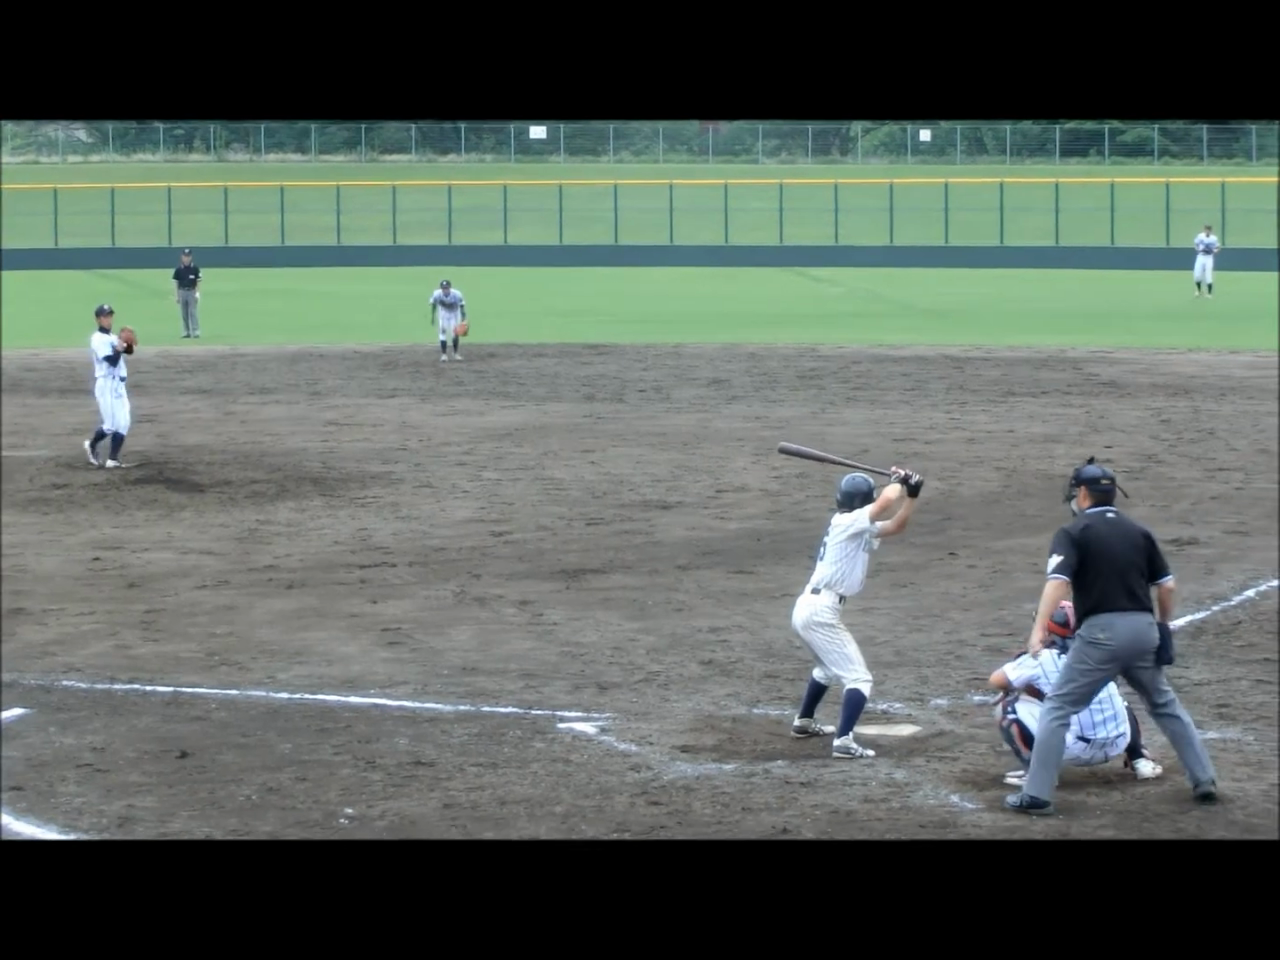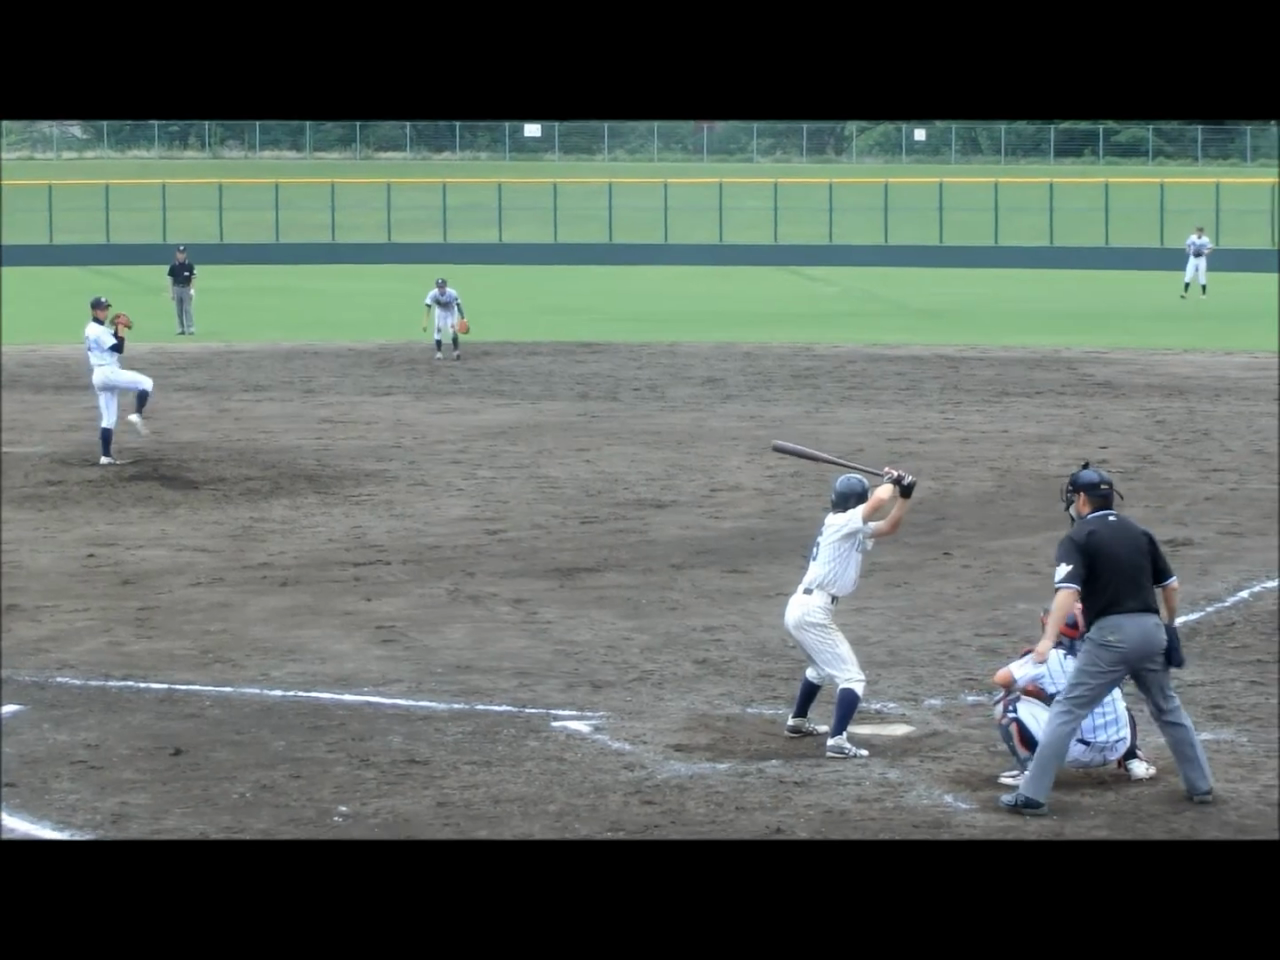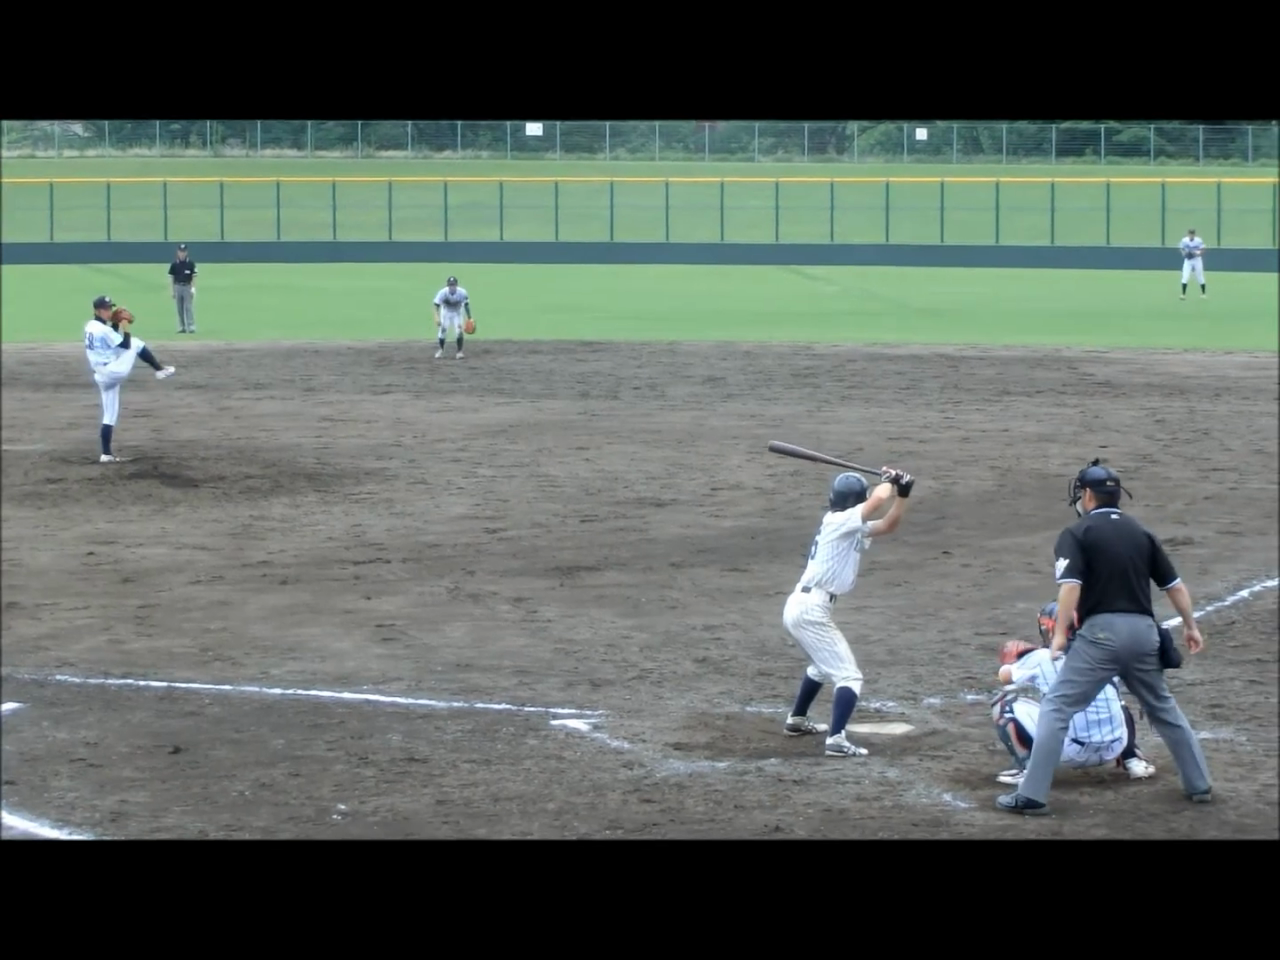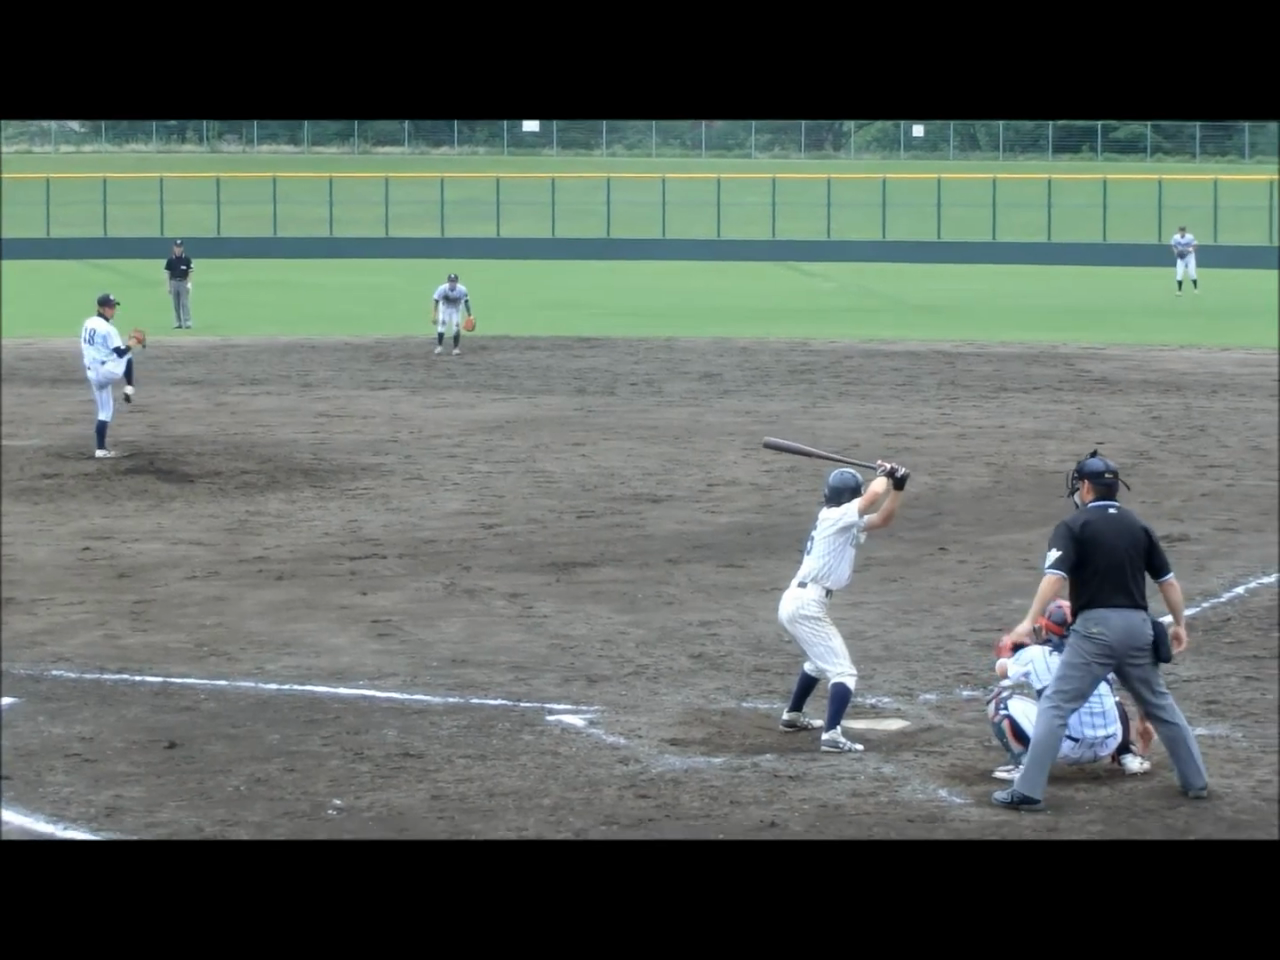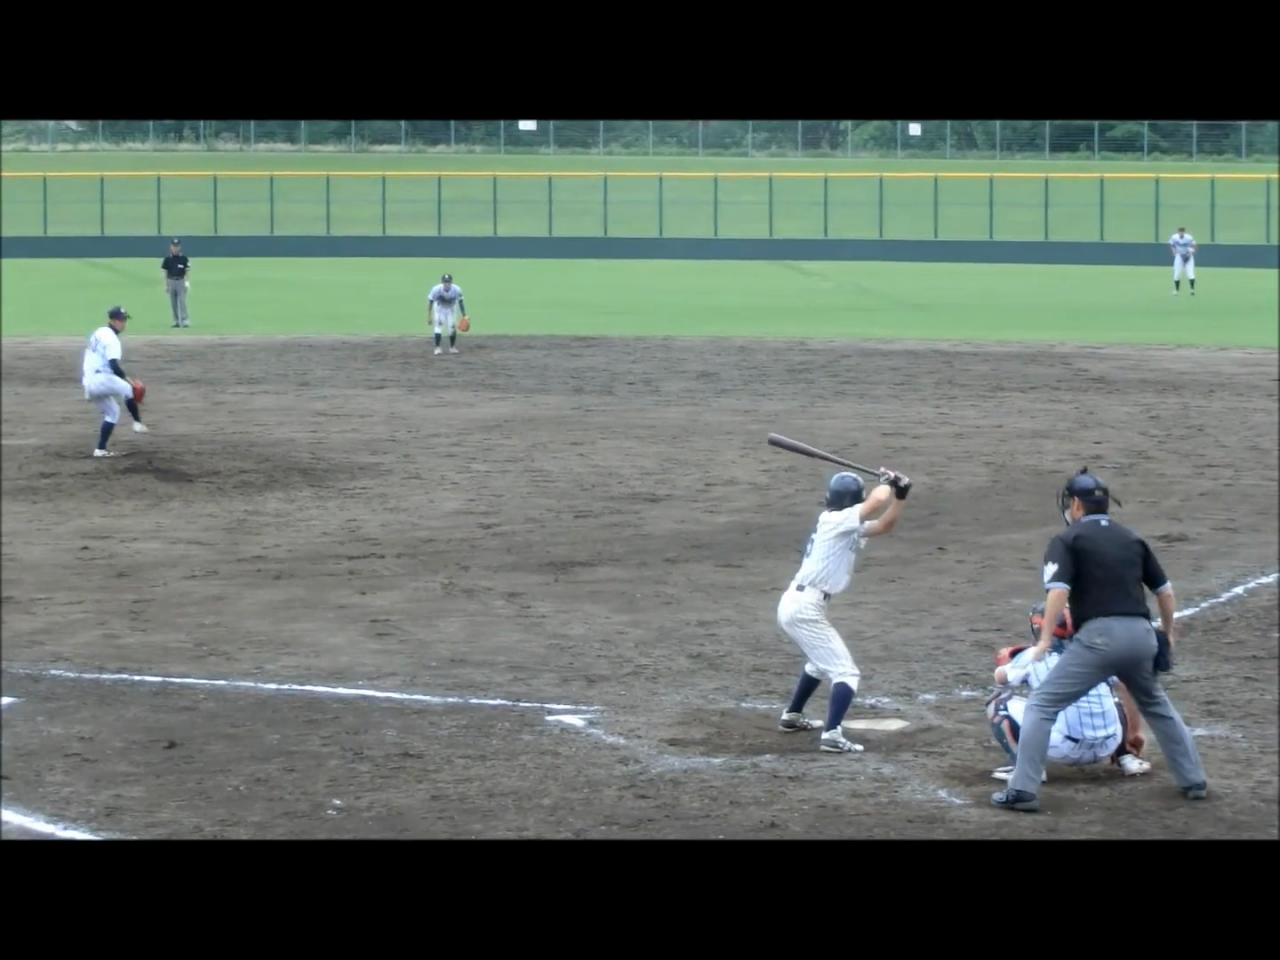
dt=0.3s
person 1, frame 1
left shoulder: (1073, 532)
right shoulder: (1139, 531)
left elbow: (1057, 582)
right elbow: (1167, 585)
left wrist: (1039, 628)
right wrist: (1161, 623)
left hip: (1100, 632)
right hip: (1143, 630)
left knee: (1057, 708)
right knee: (1165, 706)
left ankle: (1036, 795)
right ankle: (1203, 778)
person 1, frame 2
left shoulder: (1076, 539)
right shoulder: (1141, 533)
left elbow: (1067, 592)
right elbow: (1171, 585)
left wrist: (1048, 638)
right wrist: (1168, 624)
left hip: (1111, 635)
right hip: (1151, 631)
left knee: (1067, 711)
right knee: (1168, 709)
left ankle: (1032, 794)
right ankle: (1200, 785)
person 1, frame 3
left shoulder: (1076, 533)
right shoulder: (1142, 534)
left elbow: (1070, 588)
right elbow: (1175, 586)
left wrist: (1060, 633)
right wrist: (1191, 627)
left hip: (1101, 633)
right hip: (1143, 631)
left knee: (1056, 708)
right knee: (1163, 709)
left ankle: (1032, 795)
right ankle: (1199, 784)
person 1, frame 4
left shoulder: (1073, 526)
right shoulder: (1139, 527)
left elbow: (1054, 577)
right elbow: (1168, 581)
left wrist: (1029, 621)
right wrist: (1179, 624)
left hip: (1095, 628)
right hip: (1137, 626)
left knee: (1055, 707)
right knee: (1160, 705)
left ankle: (1027, 791)
right ankle: (1195, 780)
person 1, frame 5
left shoulder: (1067, 540)
right shoulder: (1132, 539)
left elbow: (1058, 591)
right elbow: (1165, 592)
left wrist: (1045, 639)
right wrist: (1167, 631)
left hip: (1098, 637)
right hip: (1140, 634)
left knee: (1041, 705)
right knee: (1157, 707)
left ankle: (1022, 789)
right ankle: (1193, 780)
person 2, frame 1
left shoulder: (859, 527)
right shoulder: (848, 522)
left elbow: (895, 526)
right elbow: (887, 501)
left wrist: (912, 494)
right wrist: (897, 481)
left hip: (809, 608)
right hip: (820, 612)
left knee: (829, 667)
right knee: (858, 678)
left ankle: (804, 722)
right ankle: (843, 741)
person 2, frame 2
left shoulder: (854, 529)
right shoulder: (841, 523)
left elbow: (889, 527)
right elbow: (878, 500)
left wrist: (904, 495)
right wrist: (890, 481)
left hip: (801, 608)
right hip: (812, 612)
left knee: (822, 667)
right knee: (852, 677)
left ankle: (797, 721)
right ankle: (837, 741)
person 2, frame 3
left shoulder: (851, 527)
right shoulder: (840, 521)
left elbow: (887, 525)
right elbow: (878, 500)
left wrist: (902, 494)
right wrist: (888, 480)
left hip: (801, 606)
right hip: (811, 610)
left knee: (823, 665)
right knee: (849, 676)
left ankle: (797, 719)
right ankle: (836, 739)
person 2, frame 4
left shoulder: (846, 521)
right shoulder: (836, 516)
left elbow: (882, 519)
right elbow: (874, 494)
left wrist: (897, 486)
right wrist: (884, 474)
left hip: (797, 602)
right hip: (807, 605)
left knee: (820, 660)
right knee: (843, 671)
left ankle: (792, 715)
right ankle: (832, 735)
person 2, frame 5
left shoulder: (846, 525)
right shoulder: (837, 520)
left elbow: (883, 525)
right elbow: (876, 501)
left wrist: (900, 494)
right wrist: (887, 481)
left hip: (796, 604)
right hip: (805, 608)
left knee: (821, 662)
right knee: (846, 672)
left ankle: (792, 716)
right ankle: (832, 734)
